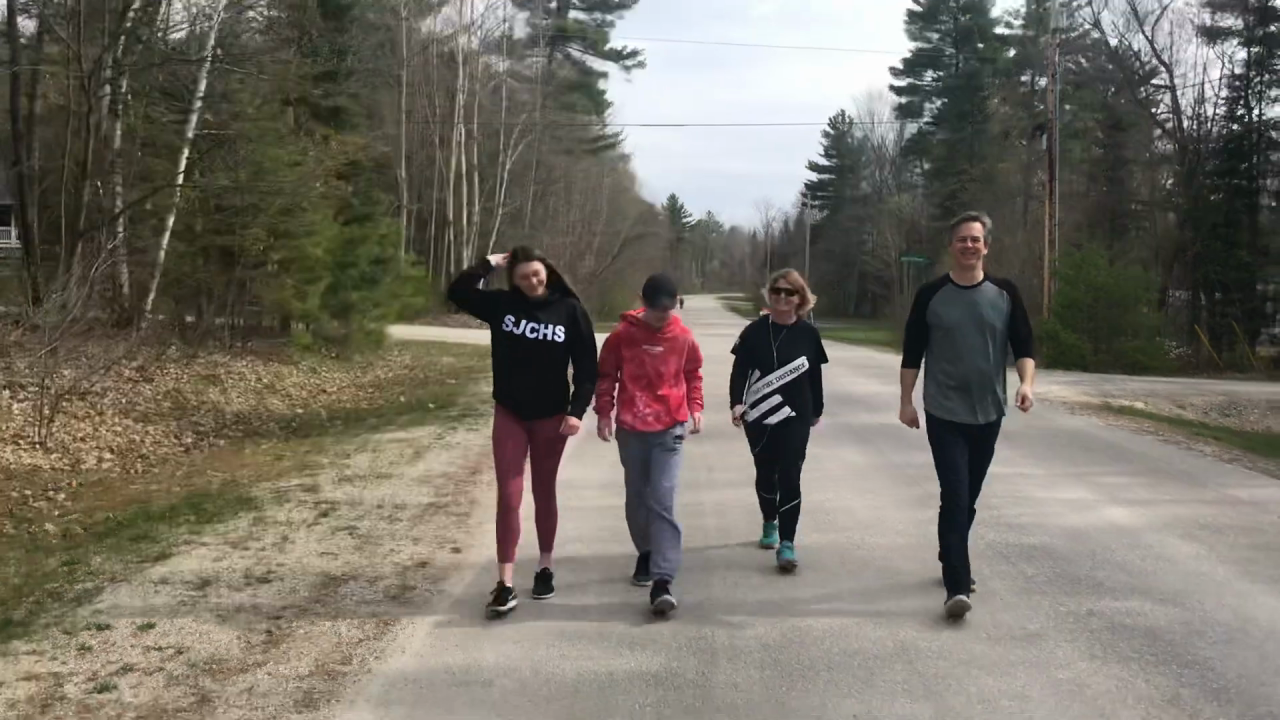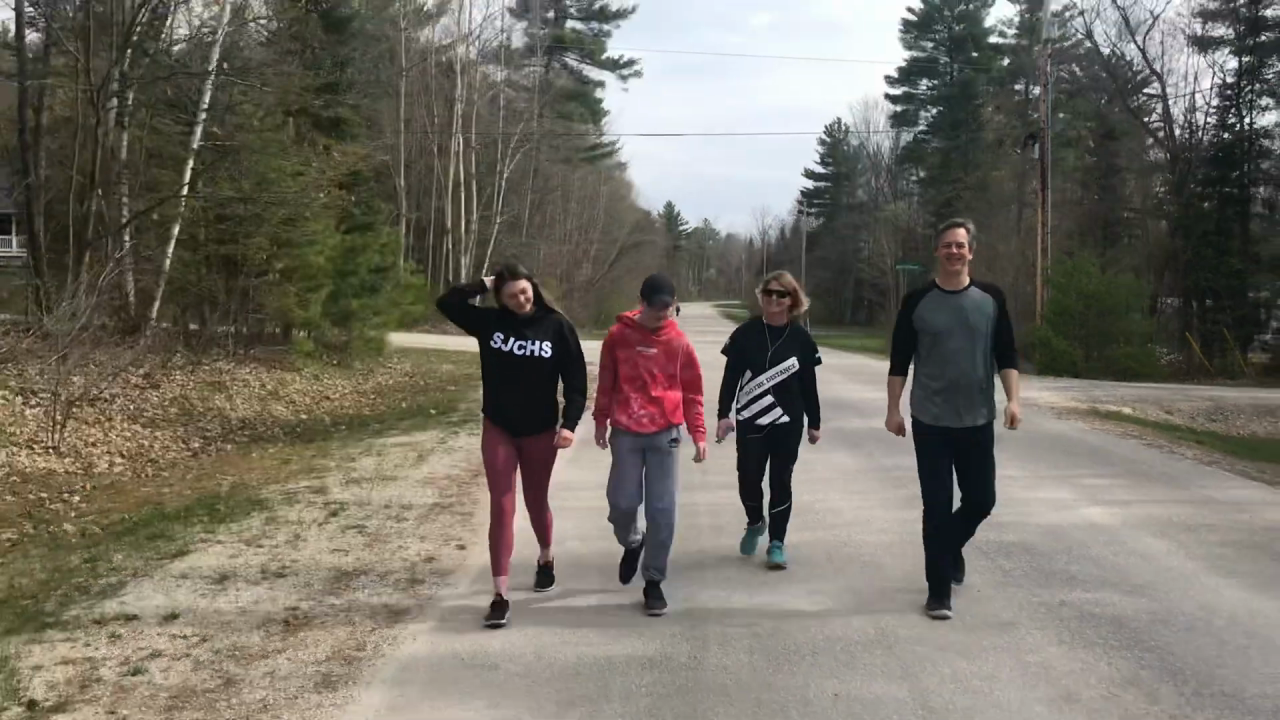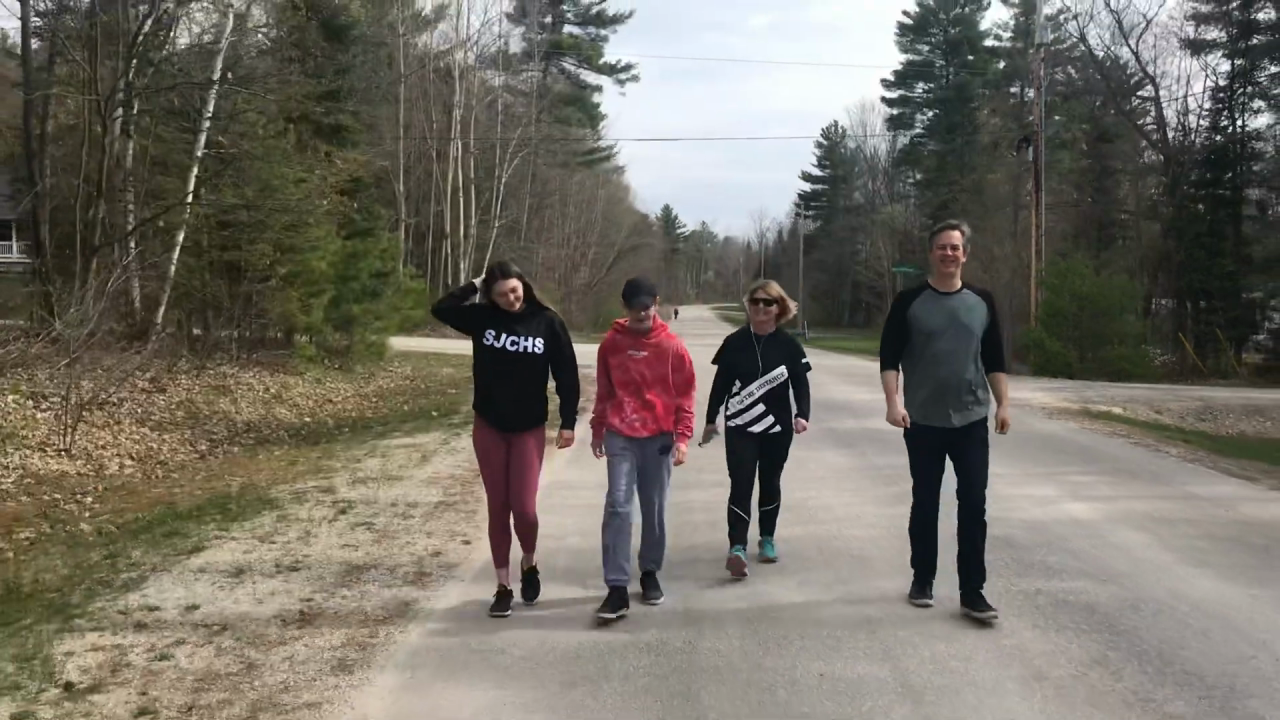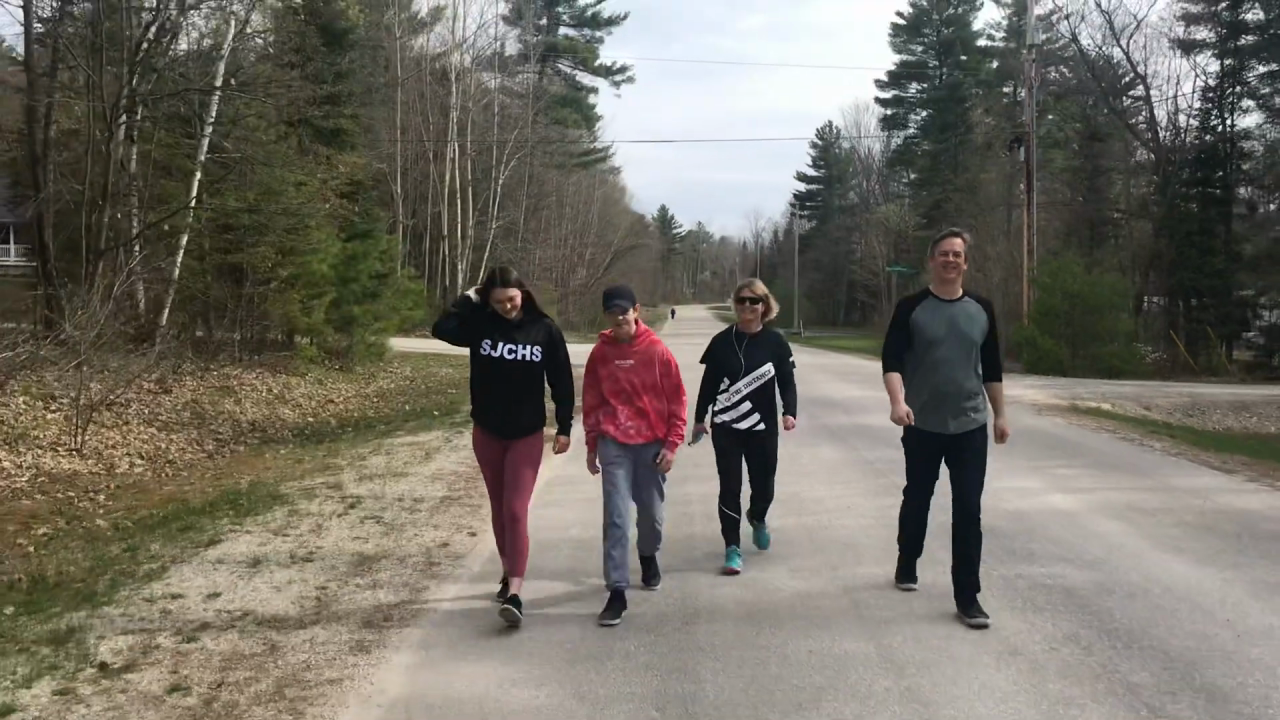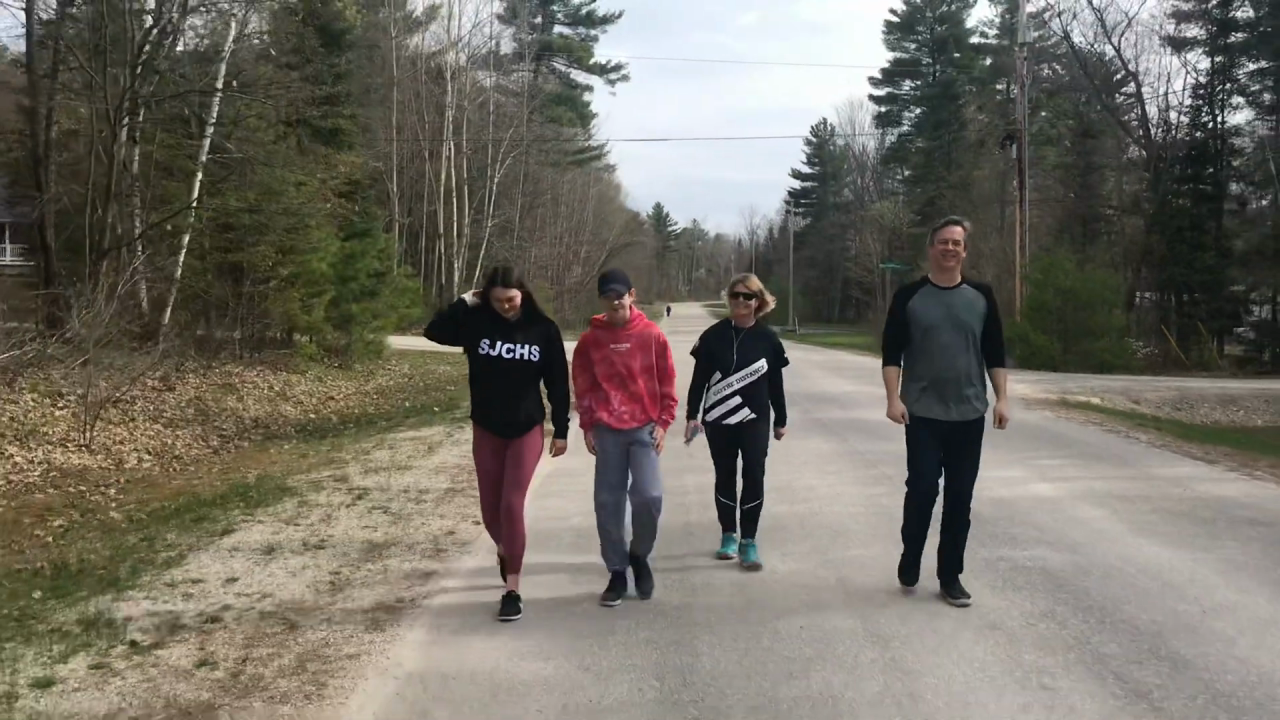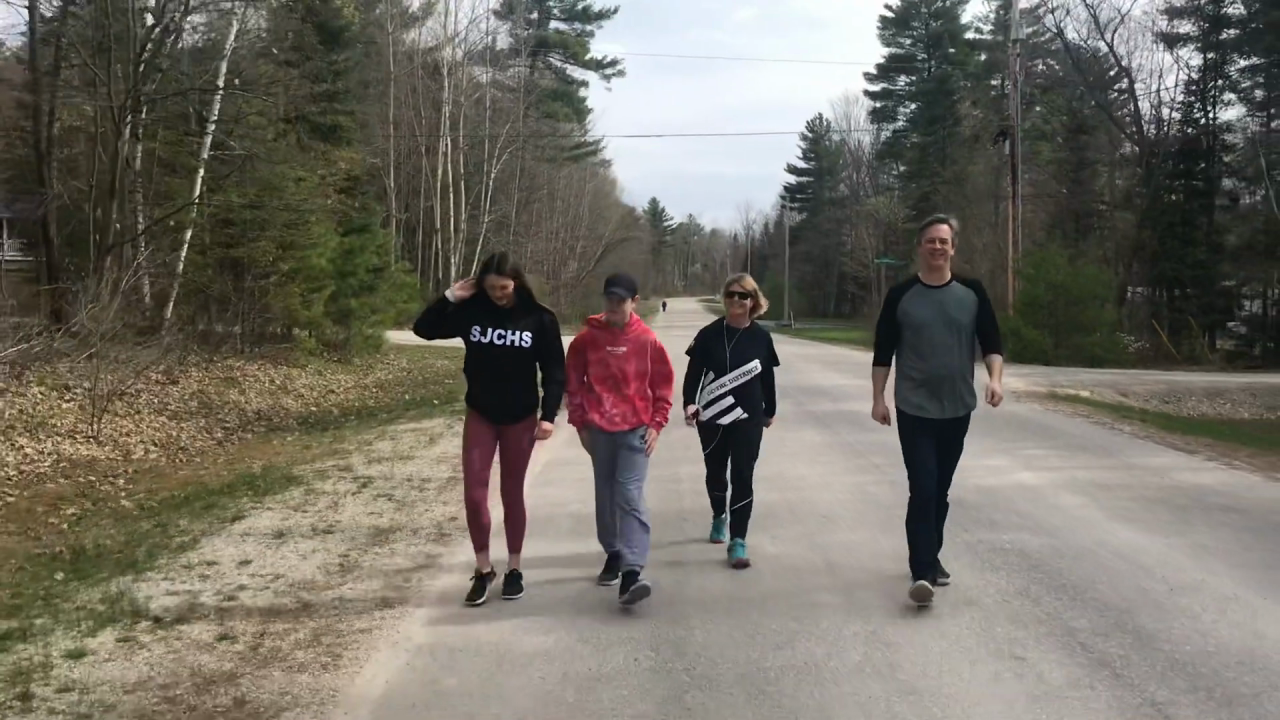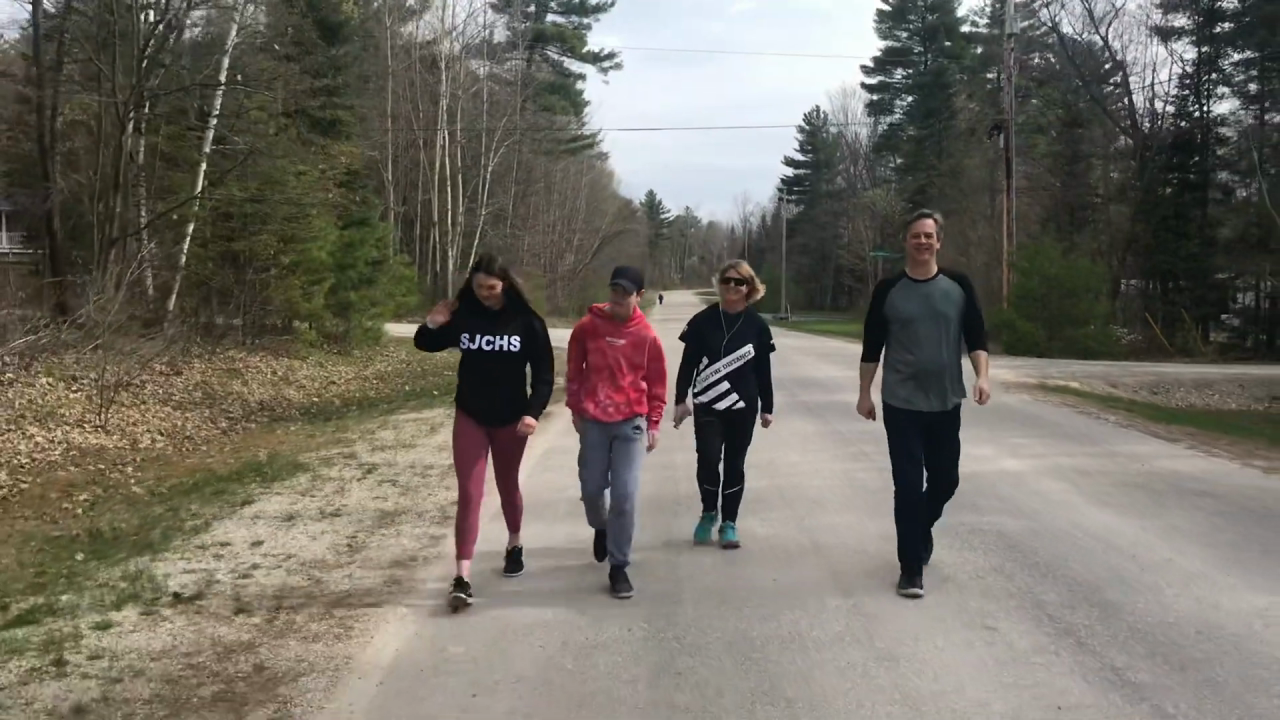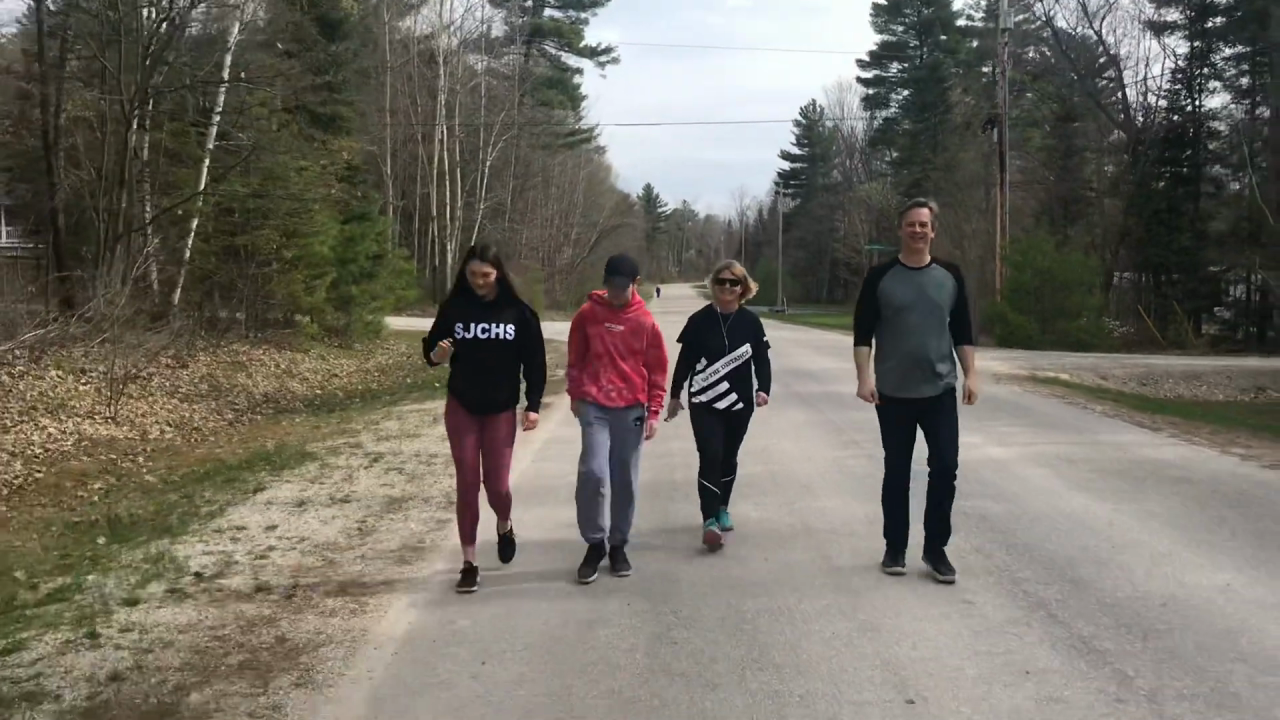
dt=0.2s
person 1, frame 1
left shoulder: (1005, 293)
right shoulder: (931, 295)
left elbow: (1023, 345)
right elbow: (912, 353)
left wrist: (1026, 383)
right wrist: (906, 402)
left hip: (989, 414)
right hip: (944, 414)
left knee: (969, 496)
right knee: (955, 496)
left ankle: (953, 560)
person 1, frame 2
left shoulder: (991, 299)
right shoulder: (917, 302)
left elbow: (1007, 355)
right elbow: (899, 361)
left wrist: (1013, 399)
right wrist: (893, 410)
left hip: (978, 419)
right hip: (931, 420)
left knee: (982, 498)
right knee: (936, 504)
left ankle: (952, 549)
right ankle: (939, 589)
person 1, frame 3
left shoulder: (982, 301)
right shoulder: (909, 301)
left elbow: (994, 358)
right elbow: (889, 357)
left wrist: (1002, 404)
right wrist: (893, 402)
left hip: (972, 419)
right hip: (923, 420)
left knee: (973, 502)
right knee: (925, 502)
left ankle: (972, 591)
right ankle: (922, 580)
person 1, frame 4
left shoulder: (981, 309)
right shoulder: (911, 308)
left elbow: (992, 367)
right elbow: (892, 360)
left wrist: (1000, 414)
right wrist: (897, 401)
left hip: (971, 425)
right hip: (922, 425)
left knee: (968, 509)
right knee: (917, 497)
left ankle: (967, 596)
right ankle: (908, 562)
person 1, frame 5
left shoulder: (981, 296)
right shoulder: (909, 296)
left elbow: (994, 352)
right elbow: (892, 353)
left wrist: (1001, 398)
right wrist: (893, 398)
left hip: (969, 414)
right hip: (923, 412)
left knee: (960, 499)
right knee: (922, 489)
left ankle: (950, 577)
right ankle: (911, 557)
person 1, frame 6
left shoulder: (972, 292)
right shoulder: (900, 295)
left elbow: (991, 341)
right elbow: (883, 352)
left wrist: (995, 378)
right wrist: (878, 399)
left hip: (958, 408)
right hip: (914, 409)
left knee: (940, 490)
right knee: (923, 490)
left ankle: (931, 560)
right ankle: (922, 575)
person 1, frame 7
left shoulder: (958, 286)
right shoulder: (888, 290)
left elbow: (976, 337)
right elbow: (872, 347)
left wrist: (982, 376)
right wrist: (864, 394)
left hip: (947, 403)
right hip: (901, 405)
left knee: (945, 479)
right knee: (908, 485)
left ankle: (922, 527)
right ankle: (911, 567)
person 1, frame 8
left shoulder: (950, 276)
right shoulder: (880, 276)
left elbow: (962, 331)
right elbow: (863, 332)
left wrist: (970, 375)
right wrist: (864, 377)
left hip: (940, 390)
right hip: (893, 392)
left knee: (945, 469)
right knee: (897, 471)
left ankle: (935, 549)
right ankle: (895, 548)
person 2, frame 1
left shoulder: (570, 310)
right shoulder: (501, 305)
left elbow: (587, 366)
right elbow: (456, 293)
left wrist: (577, 410)
left hip: (551, 416)
right hip: (509, 414)
left knee: (543, 492)
right knee: (509, 496)
person 2, frame 2
left shoulder: (557, 326)
right shoulder: (489, 322)
left elbow: (575, 379)
right elbow: (446, 303)
left wrist: (569, 423)
right wrist: (483, 284)
left hip: (540, 432)
right hip: (497, 430)
left knee: (537, 503)
right knee: (501, 510)
left ankle: (545, 557)
person 2, frame 3
left shoulder: (548, 322)
right shoulder: (482, 318)
left elbow: (566, 375)
right elbow: (441, 310)
left wrist: (568, 422)
right wrist: (474, 287)
left hip: (530, 428)
right hip: (488, 427)
left knee: (524, 507)
right knee: (498, 506)
left ankle: (530, 563)
right ankle: (503, 585)
person 2, frame 4
left shoulder: (545, 330)
right shoulder: (479, 325)
left elbow: (561, 383)
right elbow: (441, 329)
left wrist: (564, 428)
right wrist: (470, 299)
left hip: (528, 434)
right hip: (486, 432)
left knee: (516, 511)
right knee: (499, 508)
left ankle: (514, 595)
right ankle: (508, 574)
person 2, frame 5
left shoulder: (544, 330)
right shoulder: (477, 324)
left elbow: (558, 384)
right elbow: (434, 332)
left wrist: (561, 430)
right wrist: (465, 303)
left hip: (527, 432)
right hip: (486, 430)
left knee: (512, 508)
right knee: (490, 509)
left ankle: (512, 589)
right ankle: (507, 551)
person 2, frame 6
left shoulder: (539, 319)
right shoulder: (471, 310)
left elbow: (555, 371)
right elbow: (423, 330)
left wrist: (549, 414)
right wrist: (450, 298)
left hip: (521, 419)
right hip: (479, 416)
left knee: (512, 494)
right knee: (474, 497)
left ankle: (514, 568)
right ankle: (482, 569)
person 2, frame 7
left shoulder: (527, 321)
right shoulder: (463, 315)
left elbow: (544, 372)
right elbow: (427, 343)
left wrist: (534, 411)
right wrist: (431, 325)
left hip: (510, 419)
right hip: (469, 417)
left knee: (508, 486)
right knee: (469, 494)
left ankle: (514, 544)
right ankle: (462, 578)
person 2, frame 8
left shoulder: (518, 311)
right shoulder: (454, 307)
left elbow: (535, 362)
right elbow: (432, 346)
left wrist: (533, 405)
right wrist: (434, 353)
left hip: (501, 410)
right hip: (460, 408)
left knee: (497, 484)
right knee: (466, 485)
left ankle: (505, 526)
right ankle: (469, 562)
person 3, frame 1
left shoulder: (683, 339)
right shoulder: (622, 335)
left elbow: (693, 375)
right elbow: (606, 375)
left wrist: (695, 408)
right wrist: (604, 414)
left hip: (670, 430)
right hip: (631, 429)
left knee: (663, 501)
right knee: (638, 498)
right ankle: (645, 550)
person 3, frame 2
left shoulder: (679, 343)
right shoulder: (618, 338)
left elbow: (692, 391)
right elbow: (606, 384)
left wrist: (698, 433)
right wrist: (600, 422)
left hip: (664, 433)
right hip: (625, 432)
left knee: (661, 506)
right knee: (621, 501)
right ankle: (631, 543)
person 3, frame 3
left shoulder: (671, 346)
right shoulder: (612, 343)
left elbow: (685, 394)
right elbow: (604, 390)
left wrist: (682, 437)
right wrist: (597, 430)
left hip: (659, 437)
right hip: (619, 436)
left knee: (653, 507)
right knee: (618, 505)
left ankle: (650, 572)
person 3, frame 4
left shoulder: (658, 351)
right shoulder: (599, 354)
left elbow: (676, 399)
right elbow: (592, 403)
left wrist: (672, 443)
right wrist: (592, 446)
left hip: (652, 444)
right hip: (613, 445)
left knee: (650, 510)
right knee: (616, 516)
left ankle: (648, 553)
right ankle: (617, 591)
person 3, frame 5
left shoulder: (651, 335)
right shoulder: (590, 340)
left elbow: (666, 382)
right elbow: (582, 385)
left wrist: (663, 422)
right wrist: (588, 427)
left hip: (644, 427)
right hip: (606, 431)
left knee: (649, 495)
right knee: (608, 501)
left ankle: (639, 555)
right ankle: (616, 570)
person 3, frame 6
left shoulder: (647, 341)
right shoulder: (586, 339)
left elbow: (663, 383)
right elbow: (574, 383)
left wrist: (657, 423)
right wrist: (579, 423)
left hip: (635, 431)
right hip: (599, 430)
left knee: (631, 499)
right knee: (606, 497)
left ankle: (631, 574)
right ankle: (612, 552)
person 3, frame 7
left shoulder: (646, 336)
right shoulder: (587, 327)
left elbow: (657, 381)
right elbow: (574, 370)
left wrist: (654, 423)
right wrist: (575, 408)
left hip: (631, 422)
right hip: (592, 421)
left knee: (624, 493)
right knee: (593, 486)
left ankle: (618, 565)
right ankle: (602, 527)
person 3, frame 8
left shoulder: (646, 322)
right shoulder: (587, 315)
left elbow: (657, 369)
right elbow: (575, 358)
left wrist: (654, 411)
right wrist: (576, 395)
left hip: (632, 409)
right hip: (594, 407)
left knee: (625, 480)
right knee: (592, 472)
left ankle: (618, 545)
right ankle: (594, 543)
person 4, frame 1
left shoulder: (809, 334)
right shoulder: (753, 332)
left elbow: (814, 377)
right elbow: (739, 373)
left wrist: (816, 411)
right wrist: (736, 403)
left hip: (795, 418)
right hip: (759, 418)
left knee: (789, 477)
right knee: (766, 474)
right ankle: (770, 520)
person 4, frame 2
left shoulder: (801, 337)
right shoulder: (745, 333)
left elbow: (809, 383)
right elbow: (731, 377)
left wrist: (814, 422)
right wrist: (724, 414)
left hip: (788, 422)
right hip: (750, 419)
left knee: (781, 481)
right knee: (748, 478)
left ankle: (776, 544)
right ankle: (755, 523)
person 4, frame 3
left shoulder: (789, 344)
right shoulder: (734, 343)
left elbow: (800, 384)
right elbow: (721, 384)
left wrist: (802, 413)
right wrist: (711, 420)
left hip: (777, 428)
right hip: (740, 427)
left knee: (770, 483)
right knee: (741, 485)
left ankle: (767, 537)
right ankle: (737, 550)
person 4, frame 4
left shoulder: (775, 342)
right shoulder: (721, 342)
left elbow: (787, 383)
right elbow: (709, 383)
left wrist: (790, 413)
right wrist: (700, 418)
left hip: (763, 426)
right hip: (726, 425)
left knee: (763, 484)
right knee: (730, 485)
left ankle: (758, 519)
right ankle: (732, 547)
person 4, frame 5
left shoulder: (768, 337)
right shoulder: (713, 336)
left elbow: (776, 381)
right elbow: (699, 378)
left wrist: (781, 420)
right wrist: (692, 416)
left hip: (755, 419)
right hip: (718, 419)
left knee: (754, 477)
right knee: (725, 478)
left ankle: (748, 543)
right ankle: (729, 534)
person 4, frame 6
left shoulder: (761, 337)
right shoulder: (708, 335)
left elbow: (767, 378)
right elbow: (693, 374)
left wrist: (770, 412)
right wrist: (689, 403)
left hip: (748, 420)
right hip: (713, 418)
left knee: (742, 478)
right knee: (716, 473)
left ankle: (738, 542)
right ankle: (720, 514)
person 4, frame 7
left shoulder: (757, 324)
right shoulder: (703, 320)
left elbow: (763, 368)
right elbow: (688, 362)
left wrist: (767, 408)
right wrist: (681, 400)
left hip: (743, 406)
right hip: (708, 404)
left knee: (735, 464)
right knee: (708, 460)
left ankle: (728, 524)
right ankle: (708, 513)
person 4, frame 8
left shoulder: (751, 322)
right shoulder: (699, 321)
left elbow: (761, 360)
right elbow: (685, 360)
left wrist: (763, 388)
right wrist: (675, 395)
left hip: (739, 404)
right hip: (704, 404)
left knee: (728, 458)
right knee: (710, 458)
left ankle: (723, 506)
right ankle: (711, 522)
